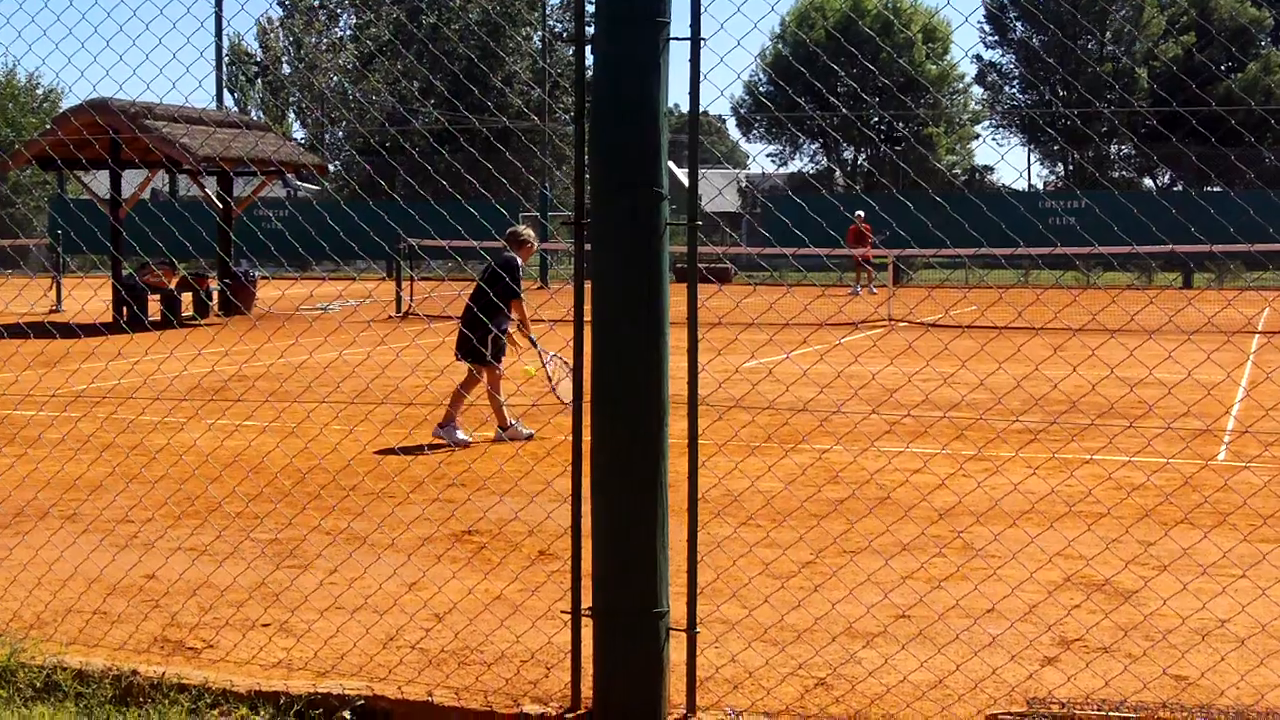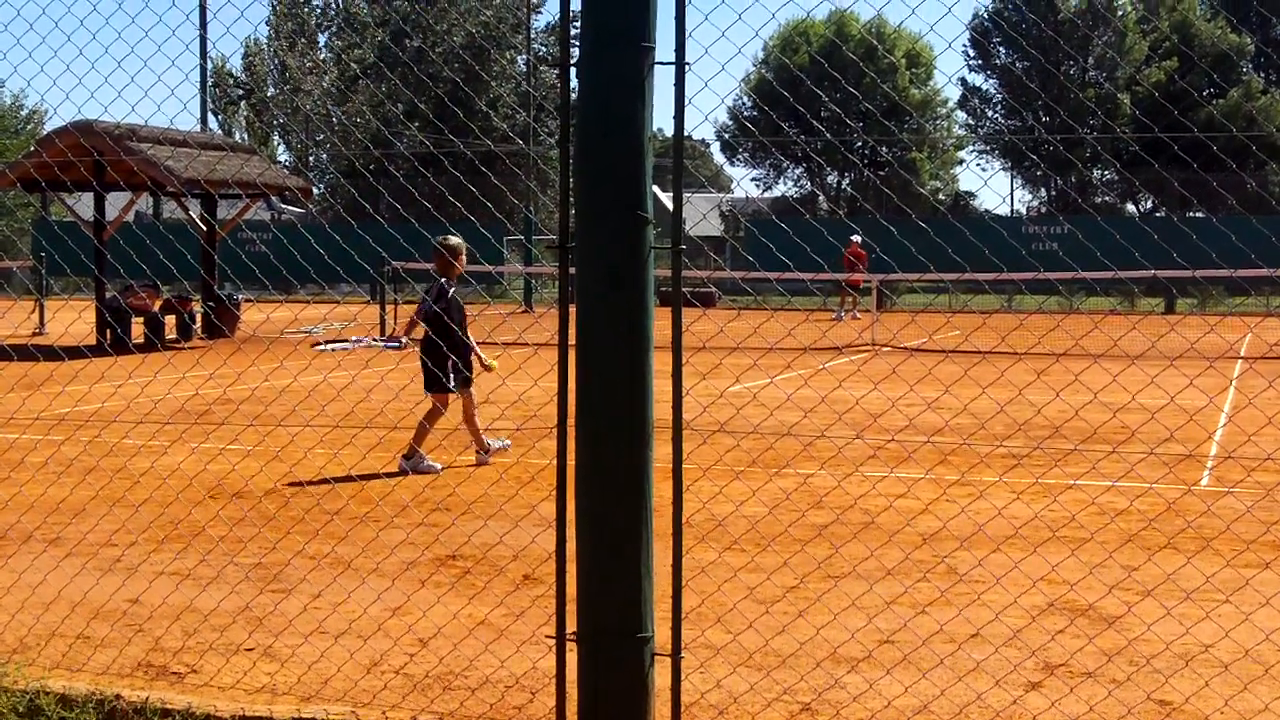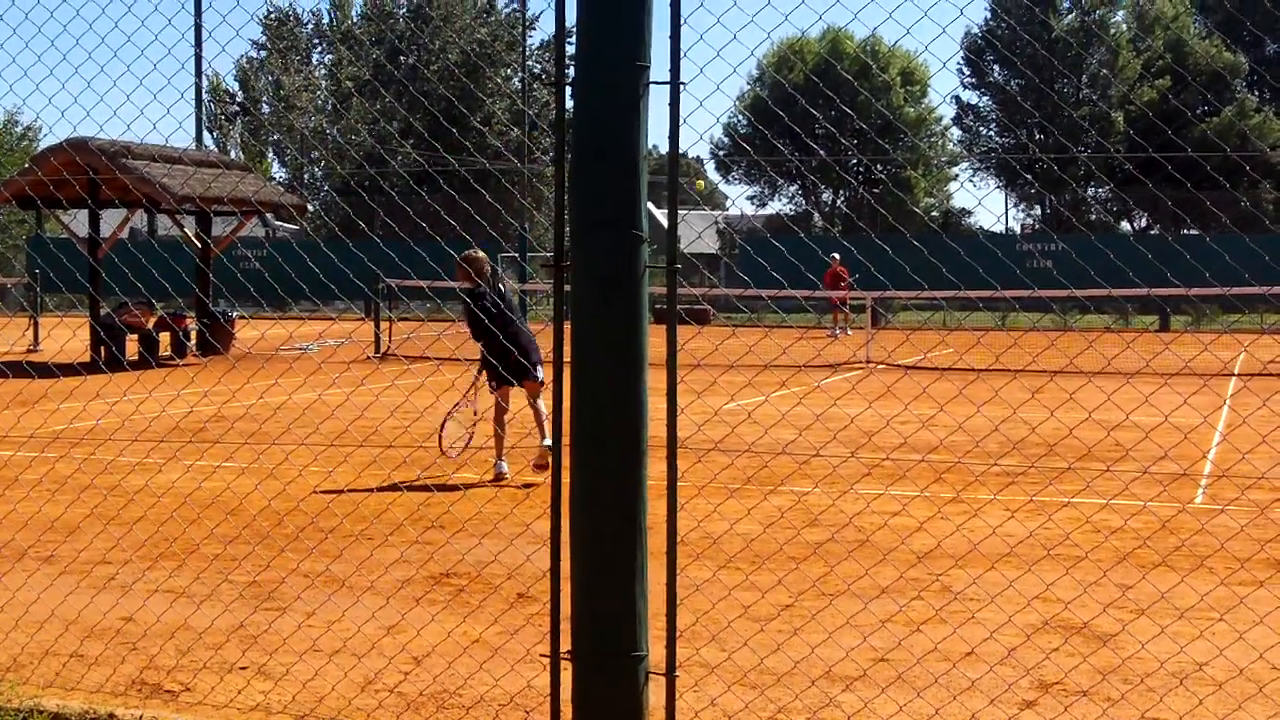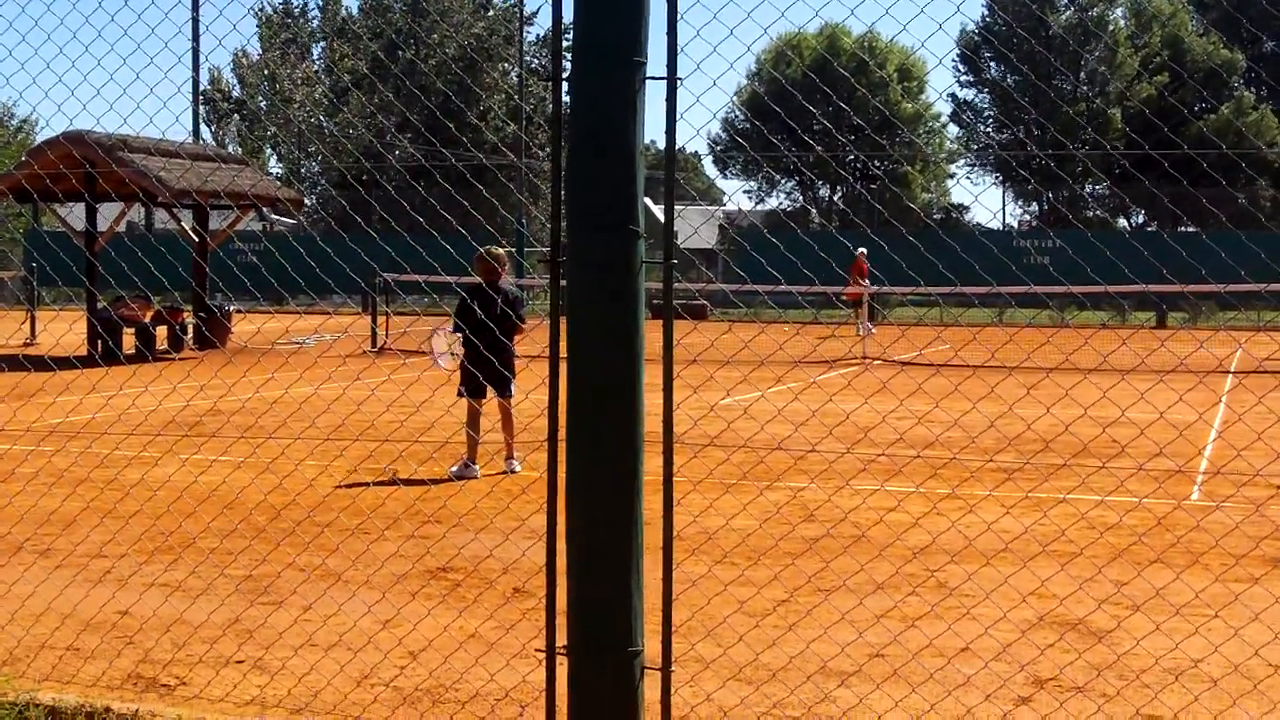
dt=1s
person 1, frame 1
left shoulder: (500, 261)
right shoulder: (513, 261)
right elbow: (515, 298)
left wrist: (507, 330)
right wrist: (525, 325)
left hip: (482, 324)
right hip: (484, 326)
left knee: (494, 375)
right knee: (484, 376)
left ankle: (506, 426)
right ankle: (447, 425)
person 1, frame 2
left shoulder: (451, 287)
right shoulder: (442, 285)
left elbow: (461, 330)
right elbow: (420, 313)
left wrist: (480, 355)
right wrist: (404, 335)
left hip: (455, 355)
right hip: (441, 355)
left knee: (468, 400)
right knee: (440, 405)
left ankle: (484, 448)
right ankle: (411, 456)
person 1, frame 3
left shoulder: (470, 299)
right shoulder: (498, 284)
left elbow: (478, 337)
left hip: (496, 354)
right hip: (524, 349)
left knee: (501, 407)
right knee: (535, 399)
left ankle: (500, 463)
right ankle: (545, 441)
person 1, frame 4
left shoulder: (470, 294)
right shoulder: (512, 294)
left elbow: (460, 329)
right elbow: (519, 328)
left hip: (475, 358)
right hip: (503, 358)
left knee: (473, 410)
right knee: (505, 408)
left ankle: (471, 463)
right ankle: (511, 459)
